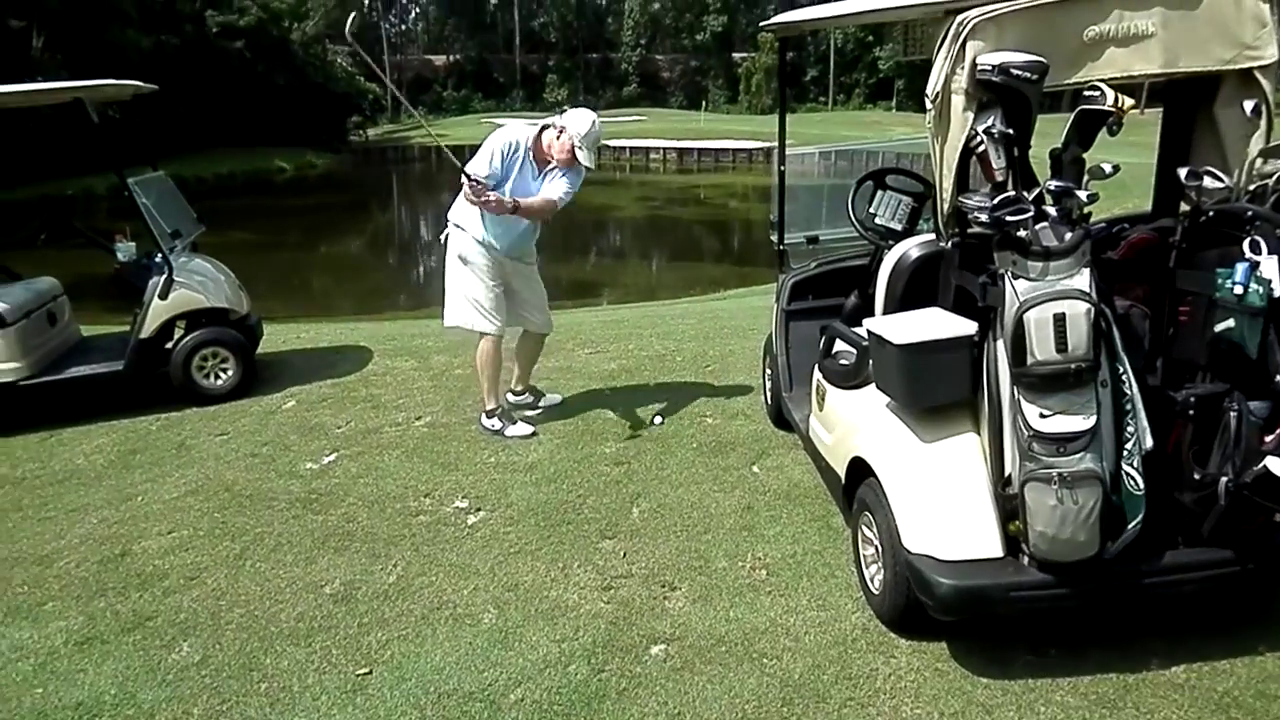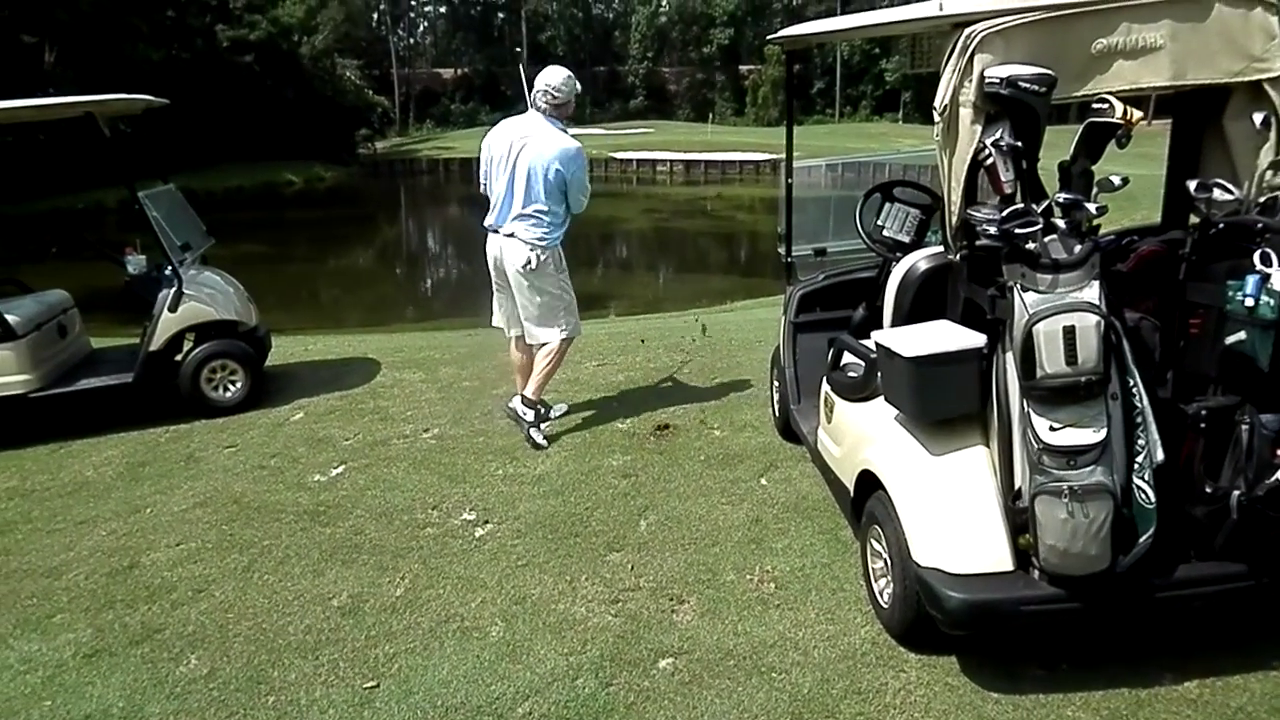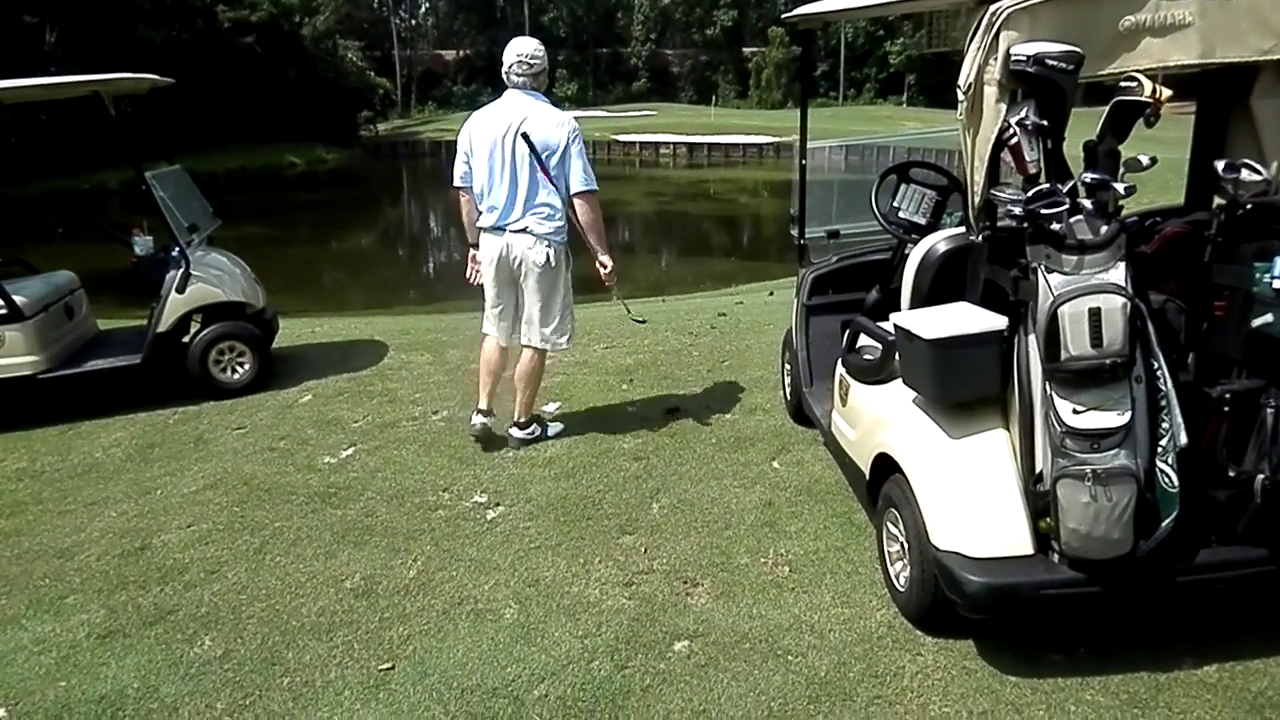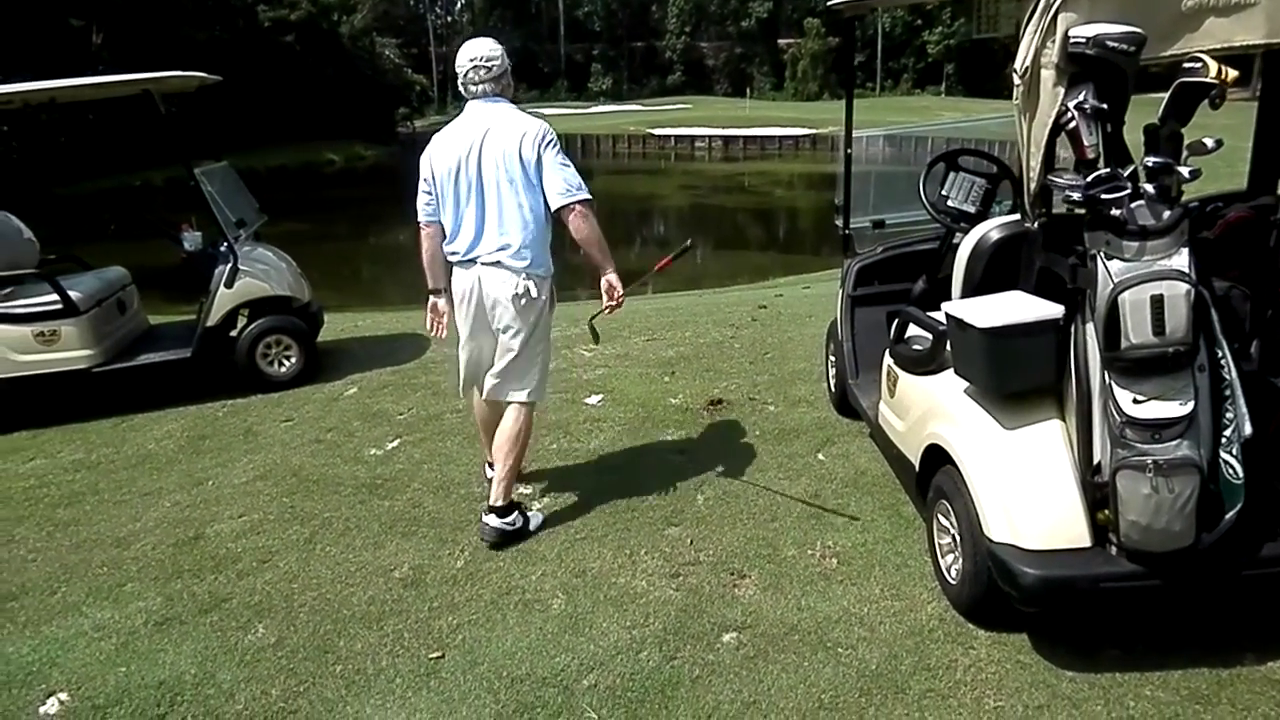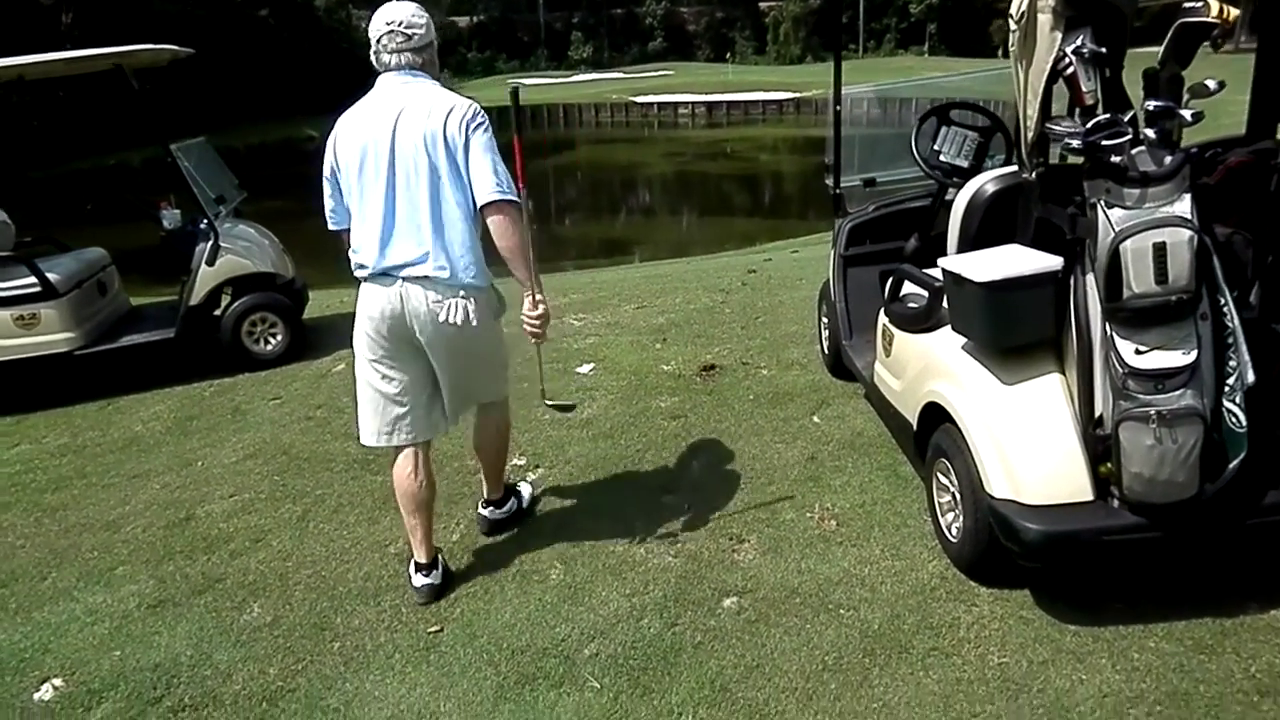
dt=1s
person 1, frame 1
left shoulder: (571, 170)
right shoulder: (508, 139)
left elbow: (548, 206)
right elbow: (471, 187)
left wrist: (510, 205)
right wrist: (476, 190)
left hip: (518, 252)
right hip: (474, 242)
left knee: (538, 325)
right knee: (491, 328)
left ankle: (520, 391)
right ankle: (491, 412)
person 1, frame 2
left shoulder: (499, 131)
right shoulder: (568, 149)
left elbow: (486, 187)
right elbow: (578, 205)
left hip: (497, 242)
right hip: (535, 251)
left knee: (519, 330)
right knee: (560, 331)
left ankle: (528, 401)
right ankle: (527, 401)
person 1, frame 3
left shoulder: (477, 122)
right shoulder: (561, 124)
left elbow: (465, 193)
right elbow: (582, 196)
left wrist: (475, 245)
right wrist: (601, 252)
left hip: (493, 242)
right hip: (541, 244)
left knee: (496, 331)
right knee: (535, 338)
left ankle: (483, 412)
right ankle: (523, 424)
person 1, frame 4
left shoulder: (440, 143)
right shoulder: (531, 131)
left elbow: (430, 229)
right elbow: (574, 209)
left wrist: (437, 291)
right wrist: (608, 269)
left hip: (465, 279)
right hip: (520, 279)
left knee: (484, 381)
right knee: (520, 393)
left ankle: (495, 464)
right ankle: (500, 508)
person 1, frame 5
left shoulder: (346, 126)
right shoulder: (457, 112)
left elbow: (343, 229)
right elbow: (499, 210)
right wrist: (530, 289)
left hip: (378, 298)
right hip: (452, 292)
left knee: (405, 437)
right knee: (490, 396)
left ankle: (425, 565)
right ankle: (497, 501)
